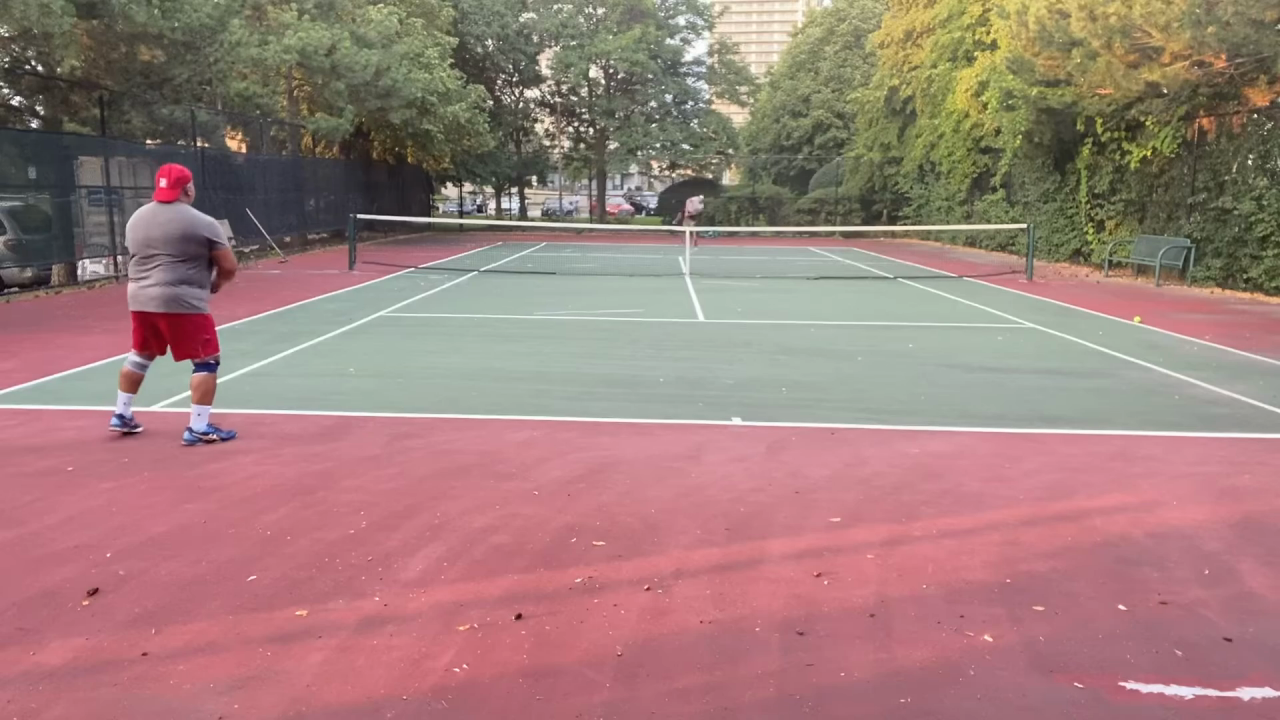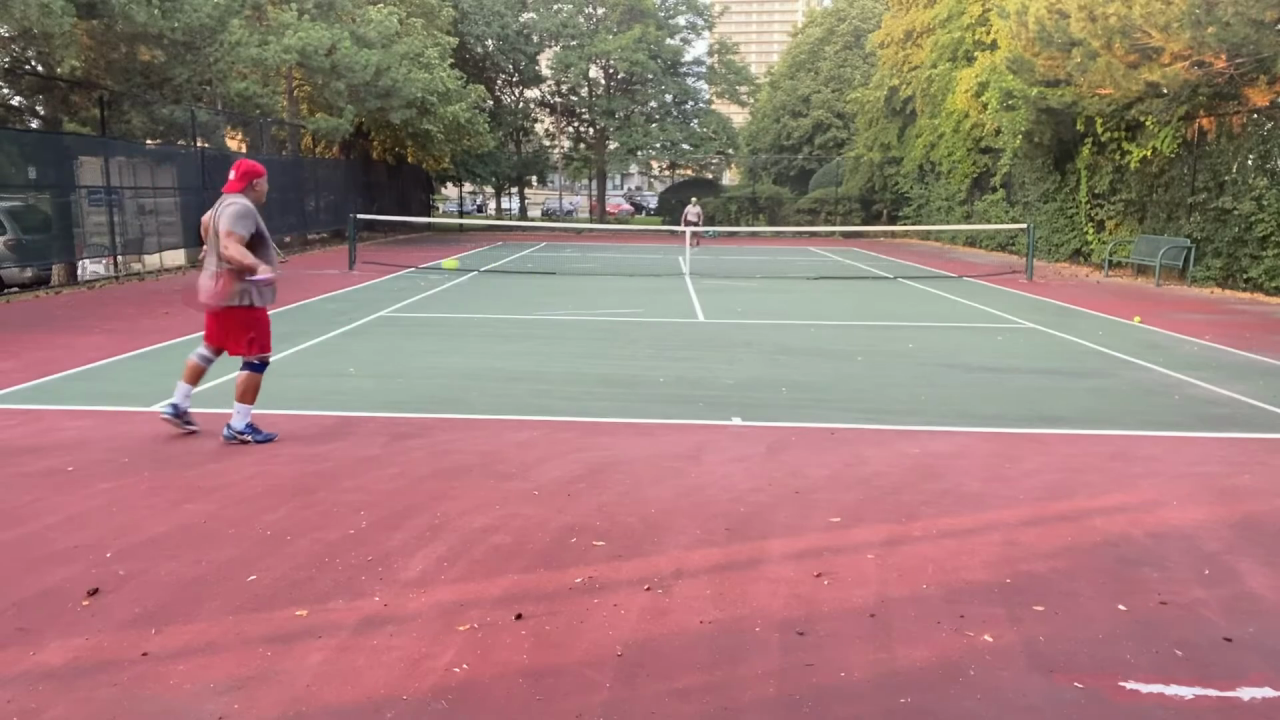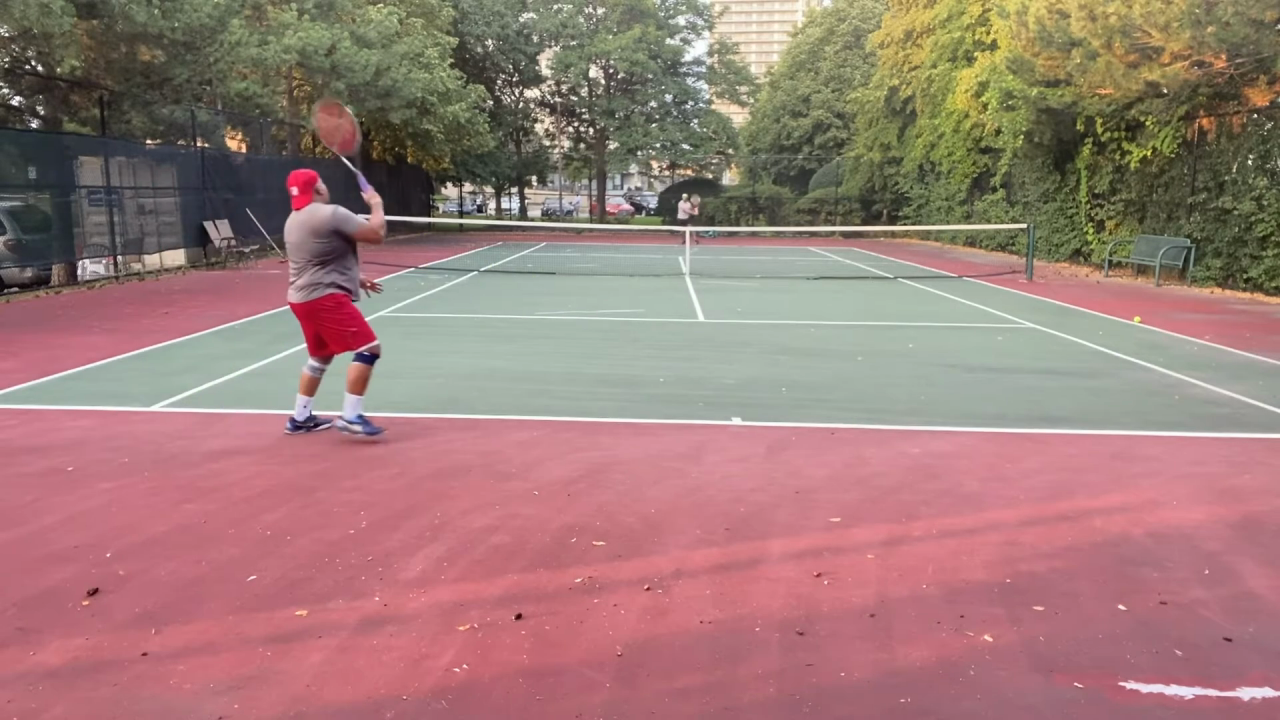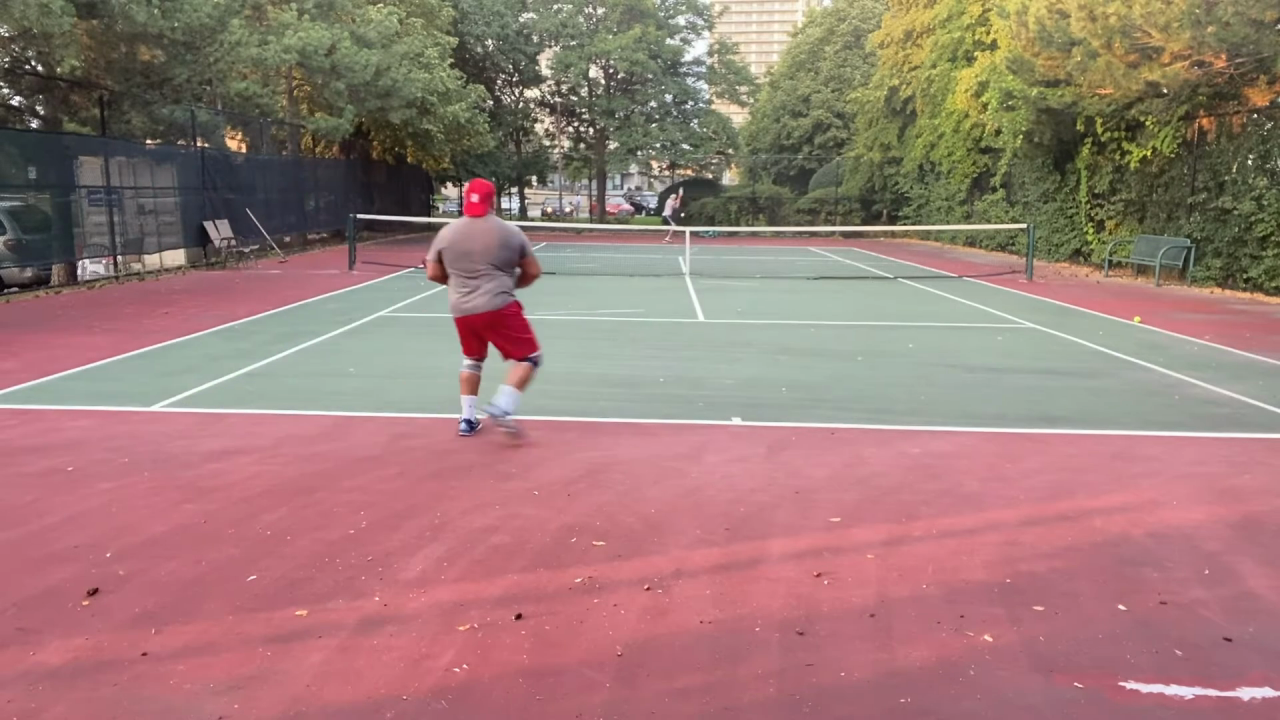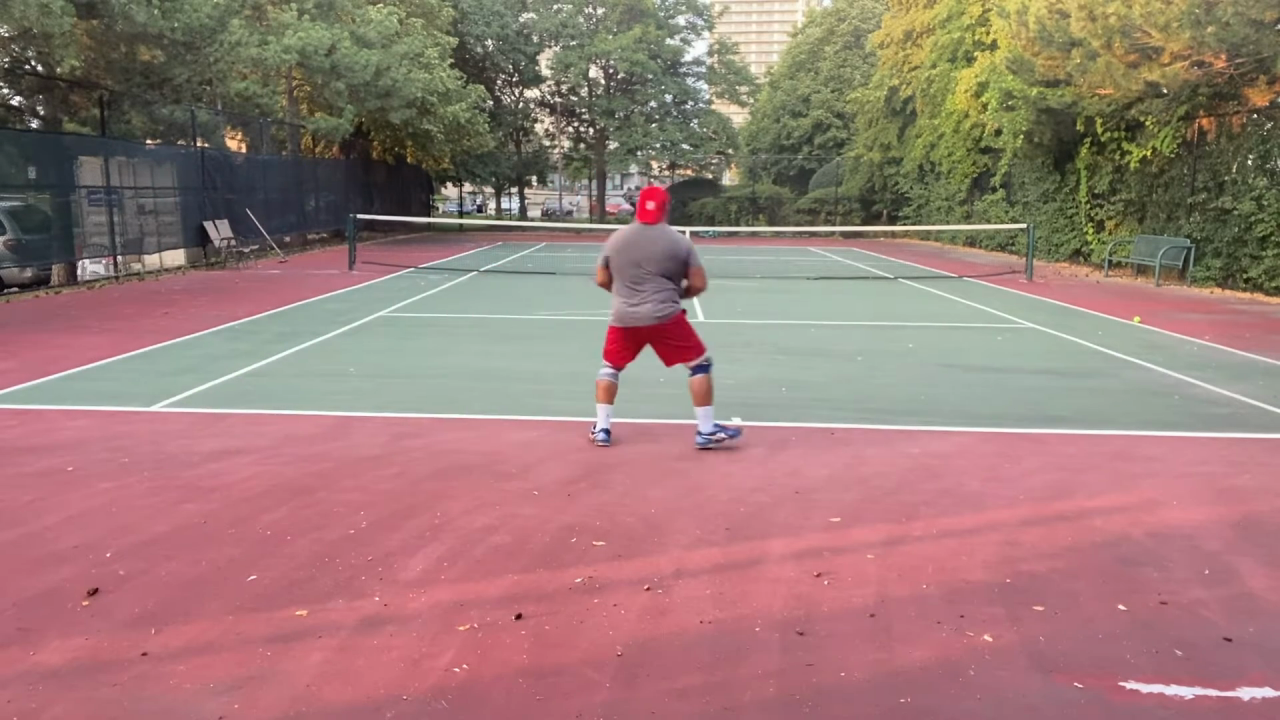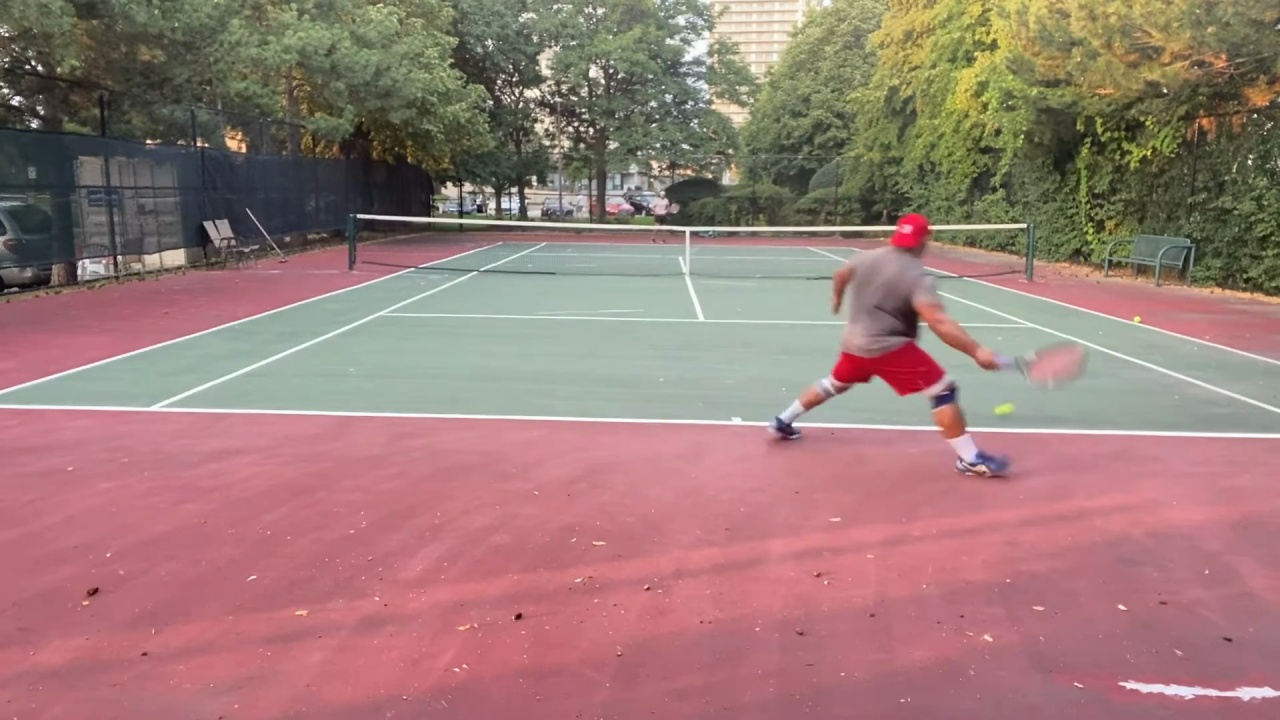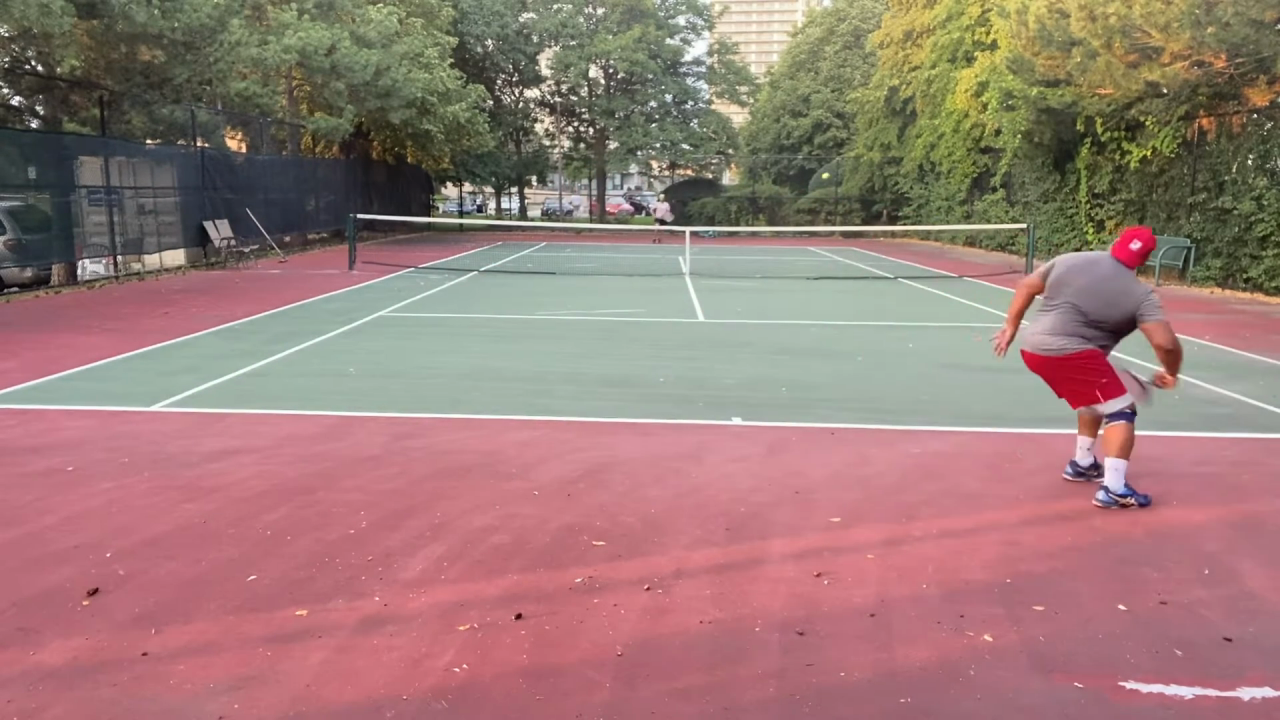
dt=0.7s
person 1, frame 1
left shoulder: (136, 218)
right shoulder: (203, 224)
right elbow: (229, 267)
right wrist: (215, 285)
left hip: (141, 299)
right hip: (182, 303)
left knee: (140, 355)
right knee: (206, 362)
left ankle: (121, 415)
right ankle: (199, 428)
person 1, frame 2
left shoulder: (227, 203)
right shoulder: (241, 208)
left elbow: (207, 224)
right elbow: (231, 249)
left wrist: (212, 248)
right wrist: (258, 267)
left hip: (221, 294)
right hip: (241, 297)
left knee: (210, 349)
right knee: (257, 360)
left ankle: (177, 405)
right ankle: (239, 427)
person 1, frame 3
left shoulder: (296, 220)
right shoulder: (330, 215)
right elbow: (376, 234)
left wrist: (355, 278)
right wrist: (376, 204)
left hip: (306, 298)
right hip: (325, 298)
left knee: (320, 357)
right knee: (369, 349)
left ankle: (300, 417)
right ankle: (350, 416)
person 1, frame 4
left shoulder: (446, 234)
right shoulder: (510, 232)
left elbow: (433, 274)
right elbow: (533, 273)
left hip: (463, 310)
right hip: (499, 309)
left knee: (472, 360)
right knee: (529, 359)
left ankle: (467, 419)
right ankle: (502, 405)
person 1, frame 5
left shoulder: (616, 239)
right shoulder: (680, 242)
left elbow: (602, 281)
right elbow: (698, 285)
left hip: (624, 319)
right hip: (665, 317)
left knee: (610, 367)
right knee: (700, 365)
left ankle: (602, 429)
right ankle: (707, 431)
person 1, frame 6
left shoulder: (869, 258)
right shoulder: (917, 277)
left elbow: (841, 275)
right elbow: (939, 321)
left wrist: (837, 296)
right wrist: (977, 351)
left hip: (855, 344)
right hip: (889, 348)
left knee: (835, 384)
right knee: (944, 390)
left ankle: (783, 421)
right ankle: (970, 458)
person 1, frame 7
left shoulder: (1069, 260)
right shoulder: (1141, 295)
left elbow: (1026, 286)
right elbow: (1167, 344)
left wrist: (1011, 326)
right wrist: (1170, 374)
left hip: (1033, 347)
right hip: (1069, 353)
left knee: (1095, 398)
right knee: (1122, 411)
left ankle: (1082, 464)
right ankle: (1114, 490)
